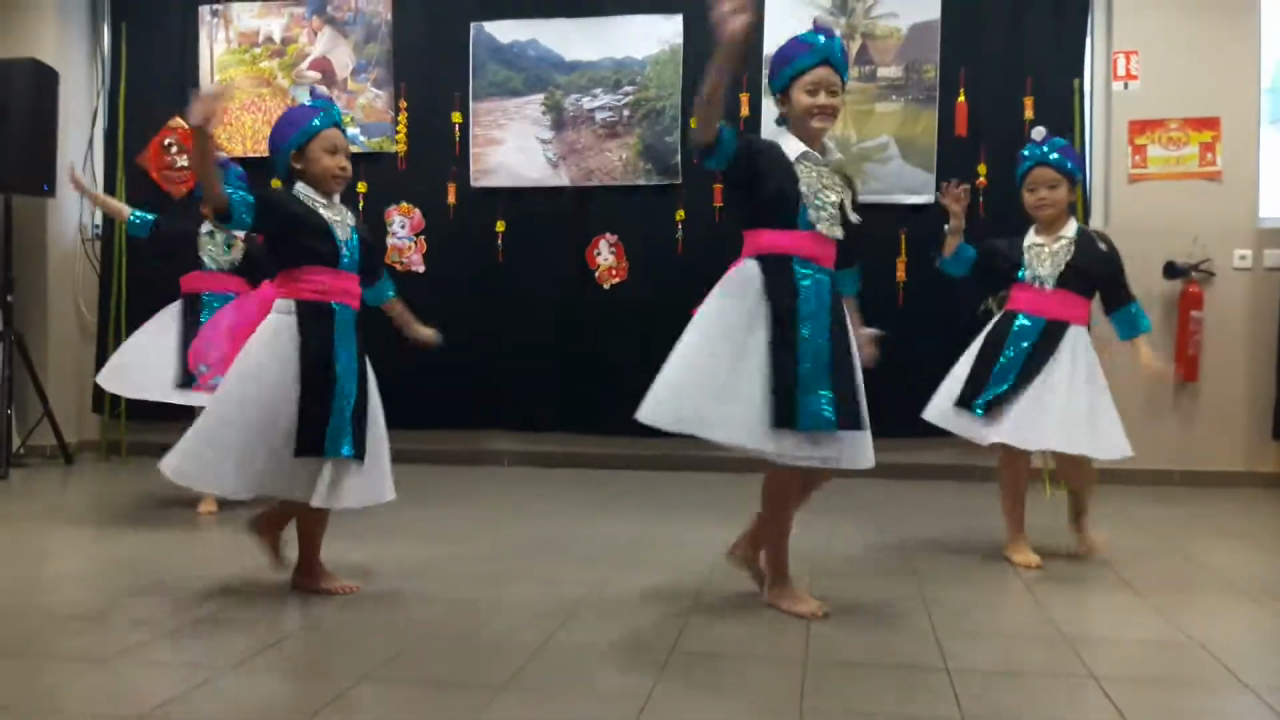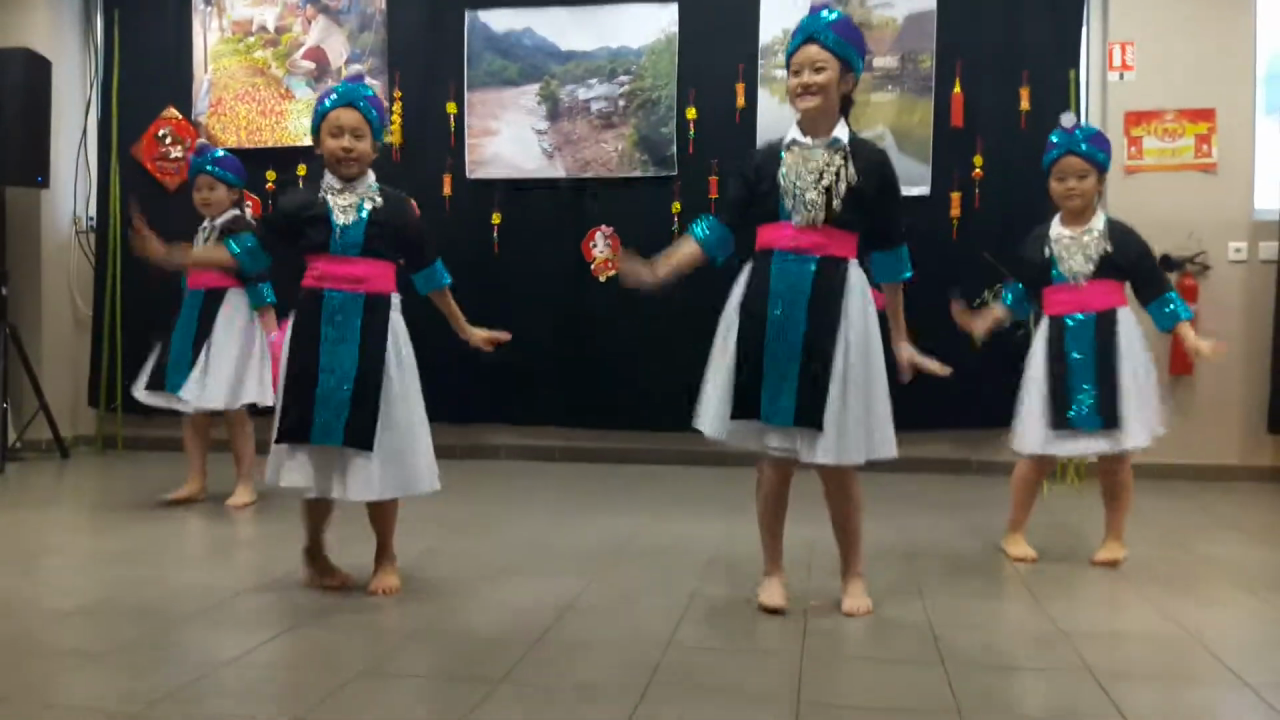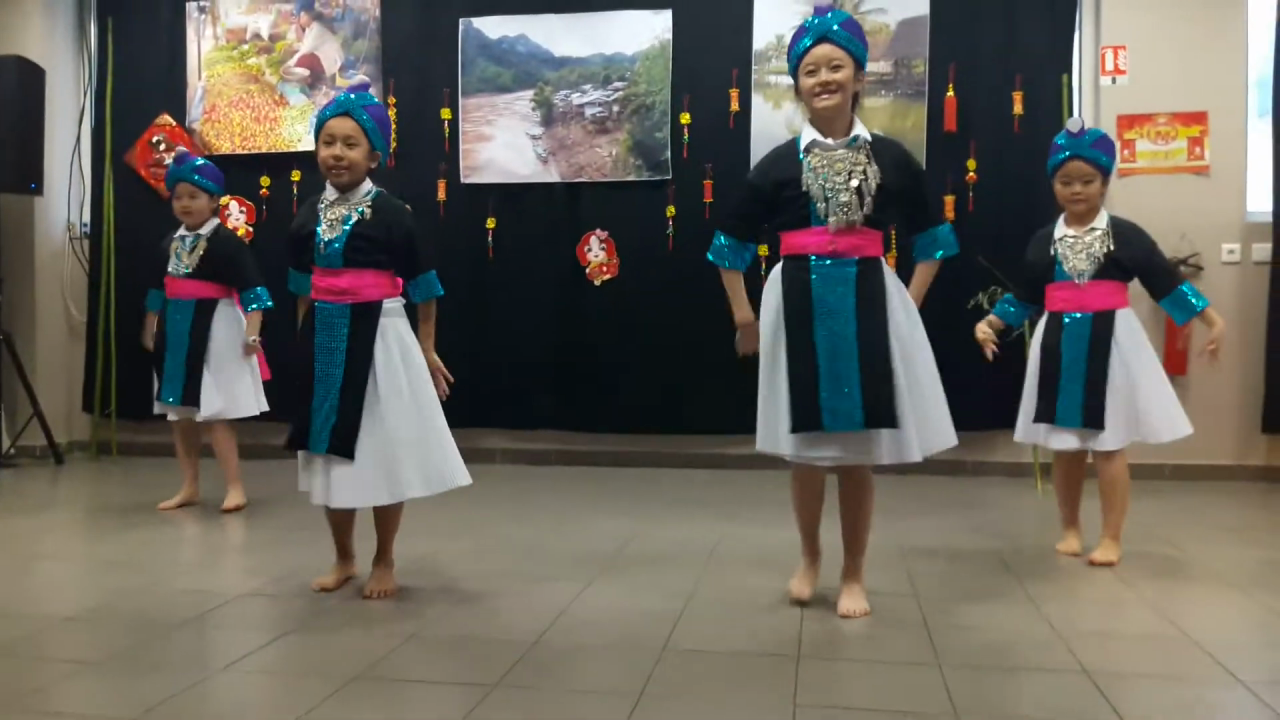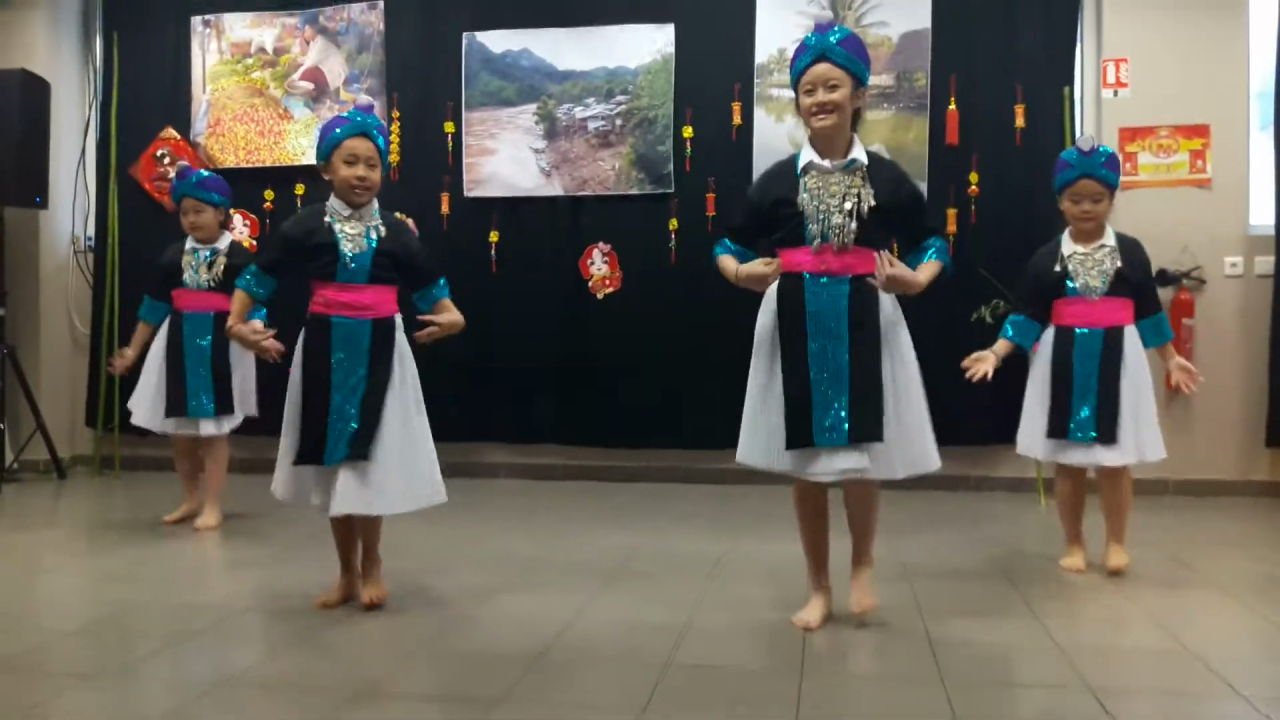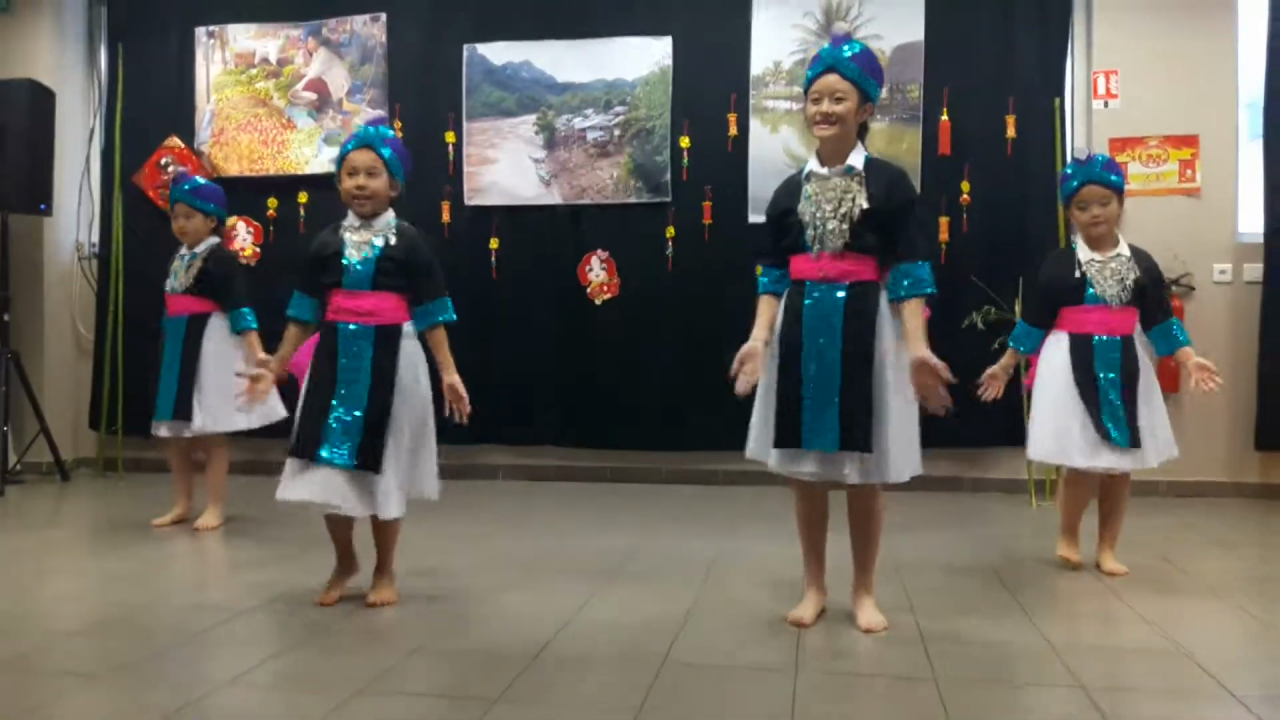
dt=0.4s
person 1, frame 1
left shoulder: (836, 180)
right shoulder: (759, 156)
right elbow: (706, 132)
left wrist: (853, 329)
right wrist: (728, 51)
left hip: (817, 314)
right hip: (764, 301)
left knee: (824, 454)
right knee: (788, 451)
left ankle: (751, 543)
right ankle: (776, 576)
person 1, frame 2
left shoulder: (870, 162)
right shoulder: (766, 159)
left elbow: (887, 257)
right elbow: (721, 230)
left wrist: (901, 341)
right wrist: (656, 272)
left hip: (833, 301)
right hip: (764, 298)
left knee: (833, 453)
right knee: (773, 445)
left ankle: (854, 575)
right ankle: (772, 571)
person 1, frame 3
left shoulder: (890, 157)
right shoulder: (779, 164)
left elbow: (933, 237)
right elbow: (730, 240)
left wrist: (911, 298)
right wrist: (742, 316)
left hip: (868, 301)
right hip: (799, 302)
left knee: (860, 450)
right knee: (807, 447)
left ankle: (853, 577)
right ankle: (809, 560)
person 1, frame 4
left shoulder: (887, 178)
right shoulder: (777, 180)
left elbow: (932, 245)
right elbow: (731, 247)
left wrist: (914, 283)
right wrist: (746, 274)
left hip: (863, 320)
right hip: (795, 320)
left knee: (864, 459)
right knee: (805, 464)
left ankle: (861, 567)
right ankle: (818, 589)
person 1, frame 5
left shoulder: (890, 183)
right shoulder: (790, 189)
left elbow: (908, 272)
right elbow: (773, 276)
left wrist: (917, 349)
right wrist: (757, 342)
left hip: (866, 325)
right hip: (801, 327)
left knee: (862, 469)
right knee: (802, 463)
left ankle: (864, 592)
right ankle: (816, 584)
person 2, frame 1
left shoulder: (350, 221)
right shoulder: (284, 208)
left elbow: (374, 282)
right elbow: (219, 201)
left wrist: (411, 327)
right wrist: (202, 138)
left hip: (341, 339)
right hip: (296, 333)
left knee: (333, 446)
right knee: (311, 447)
left ankle: (273, 520)
right ankle: (308, 565)
person 2, frame 2
left shoulder: (394, 206)
right shoulder: (301, 205)
left elbow: (428, 271)
left wrist: (466, 329)
left hip: (375, 328)
right hip: (316, 327)
left knee: (374, 443)
right knee: (317, 441)
left ankle: (386, 556)
right ankle: (314, 550)
person 2, frame 3
left shoulder: (391, 213)
right shoulder: (308, 216)
left elbow: (424, 284)
left wrist: (425, 348)
right wrist: (303, 332)
left hip: (378, 335)
right hip: (323, 338)
left knee: (383, 452)
right knee: (328, 451)
left ankle: (384, 560)
right ankle: (343, 557)
person 2, frame 4
left shoulder: (397, 233)
right shoulder: (305, 227)
left elbow: (429, 288)
right elbow: (258, 276)
left wrist: (449, 315)
right wrist: (238, 320)
left hip: (380, 352)
right hip: (325, 350)
left knee: (367, 463)
right knee: (330, 463)
left ankle: (370, 567)
right ankle: (348, 574)
person 2, frame 5
left shoulder: (410, 243)
right shoulder: (326, 242)
left elbow: (432, 315)
right elbow: (306, 312)
left wrist: (449, 375)
right wrist: (276, 366)
left hip: (391, 360)
right hip: (337, 360)
left knee: (383, 469)
right knee: (326, 469)
left ankle: (384, 573)
right ankle: (345, 562)
person 3, frame 1
left shoulder: (1095, 247)
right shoulder: (1012, 246)
left elbow: (1120, 302)
right elbow: (961, 266)
left wrist: (1142, 348)
right wrist: (956, 222)
left hip: (1061, 352)
right hip: (1008, 346)
left knee: (1072, 452)
right knee: (1012, 449)
left ankle: (1081, 522)
right ankle: (1015, 538)
person 3, frame 2
left shoulder: (1122, 237)
right shoulder: (1038, 240)
left elbow: (1155, 290)
right elbow: (1021, 293)
left wrist: (1190, 338)
right wrist: (985, 321)
left hip: (1111, 345)
right hip: (1057, 346)
left knee: (1114, 449)
right knee: (1039, 448)
left ankle: (1114, 538)
right ankle: (1014, 533)
person 3, frame 3
left shoulder: (1127, 235)
right shoulder: (1044, 241)
left elbow: (1166, 282)
right elbow: (1026, 297)
left wrist: (1211, 319)
right wrist: (992, 323)
left hip: (1111, 342)
right hip: (1058, 345)
left knee: (1109, 445)
right knee: (1064, 445)
left ankle: (1111, 537)
right ankle: (1070, 528)
person 3, frame 4
left shoulder: (1130, 251)
right shoulder: (1047, 257)
left elbow: (1148, 311)
right elbow: (1029, 315)
left wrist: (1172, 357)
right wrist: (995, 352)
left hip: (1116, 359)
right hip: (1064, 360)
left knee: (1114, 461)
right knee: (1068, 460)
left ankle: (1116, 544)
right ankle: (1074, 545)
person 3, frame 5
left shoulder: (1142, 263)
right shoulder: (1058, 265)
left elbow: (1159, 319)
right elbow: (1034, 321)
left wrist: (1191, 359)
right wrist: (1005, 364)
left hip: (1125, 367)
right hip: (1073, 366)
left knee: (1120, 467)
right knee: (1084, 464)
left ankle: (1107, 548)
right ankle: (1067, 535)
person 4, frame 1
left shoulder: (249, 249)
right shoulder: (187, 233)
right elbow: (138, 221)
right wrist: (91, 194)
right hip: (190, 325)
right knee: (200, 410)
right ankle: (206, 490)
person 4, frame 2
left shoulder: (240, 231)
right shoulder: (204, 230)
left elbow: (258, 282)
left wrist: (270, 331)
left hip: (228, 320)
right hip: (198, 319)
left knee: (231, 406)
right knee: (191, 404)
left ankle: (247, 484)
right ankle: (196, 481)
person 4, frame 3
left shoulder: (228, 242)
right shoulder: (171, 244)
left elbow: (253, 291)
right elbow: (158, 290)
left wrist: (252, 334)
right wrist: (151, 330)
left hip: (216, 330)
right hip: (176, 332)
left knee: (213, 412)
right knee: (179, 412)
left ankle: (234, 487)
right ankle: (189, 488)
person 4, frame 4
left shoulder: (237, 257)
right shoulder: (173, 256)
left elbow: (252, 305)
right elbow: (154, 305)
left wrist: (258, 333)
right wrist: (133, 348)
left hip: (220, 346)
right hip: (179, 344)
left knee: (215, 429)
right knee: (179, 425)
left ankle: (212, 506)
right ankle: (193, 497)
person 4, frame 5
left shoulder: (222, 260)
right shoulder: (179, 259)
left elbow: (239, 311)
left wrist: (254, 354)
right wrist: (168, 347)
left hip: (212, 348)
right hip: (178, 348)
left knee: (209, 431)
right knee: (172, 429)
left ankle: (215, 508)
right ankle: (183, 504)
